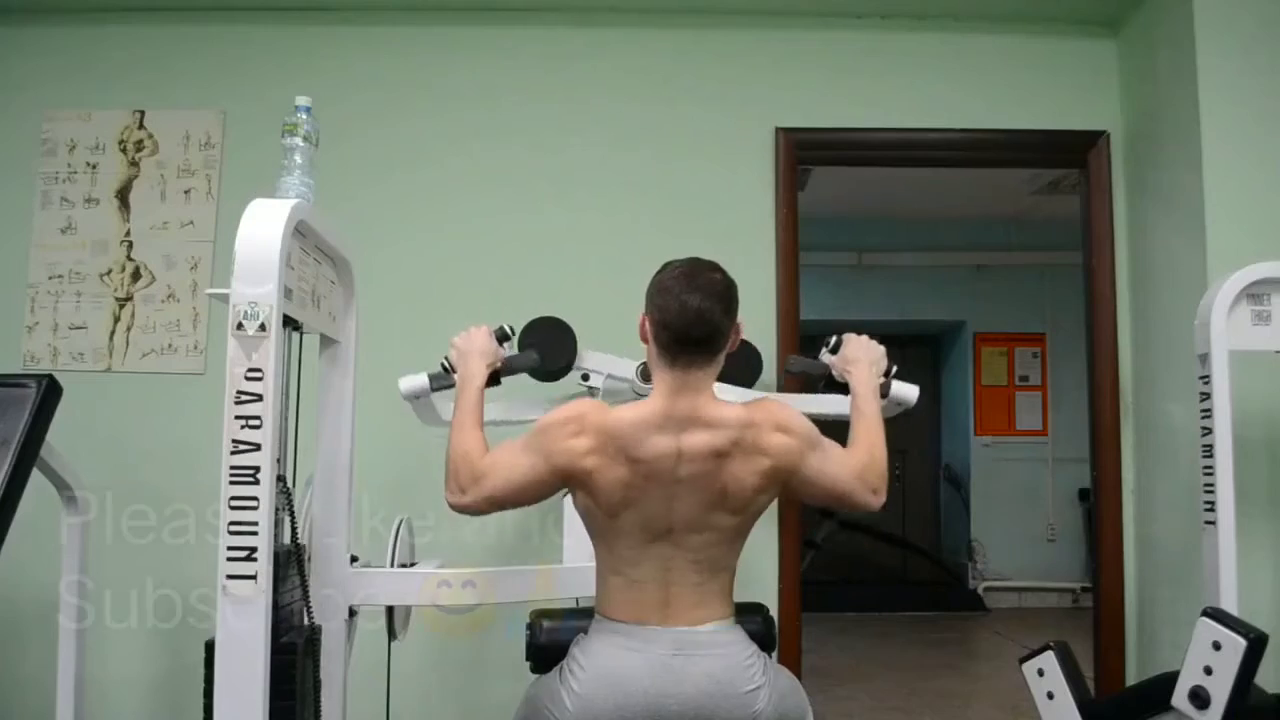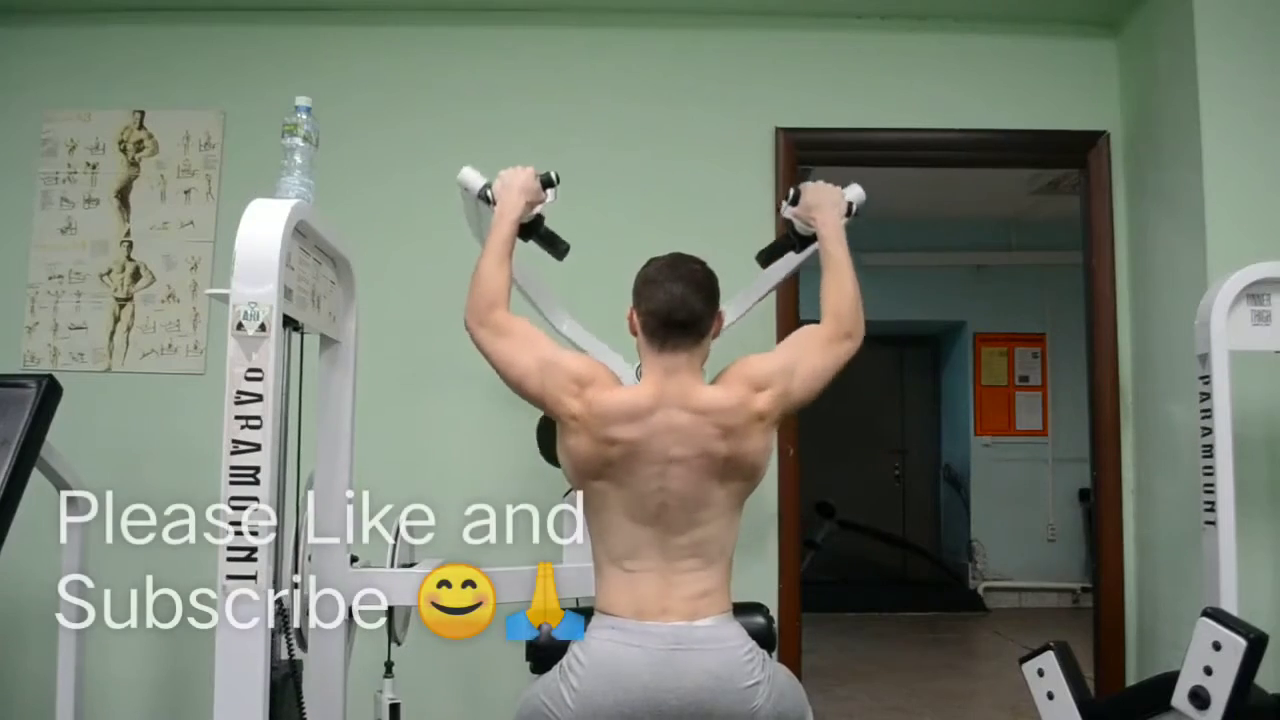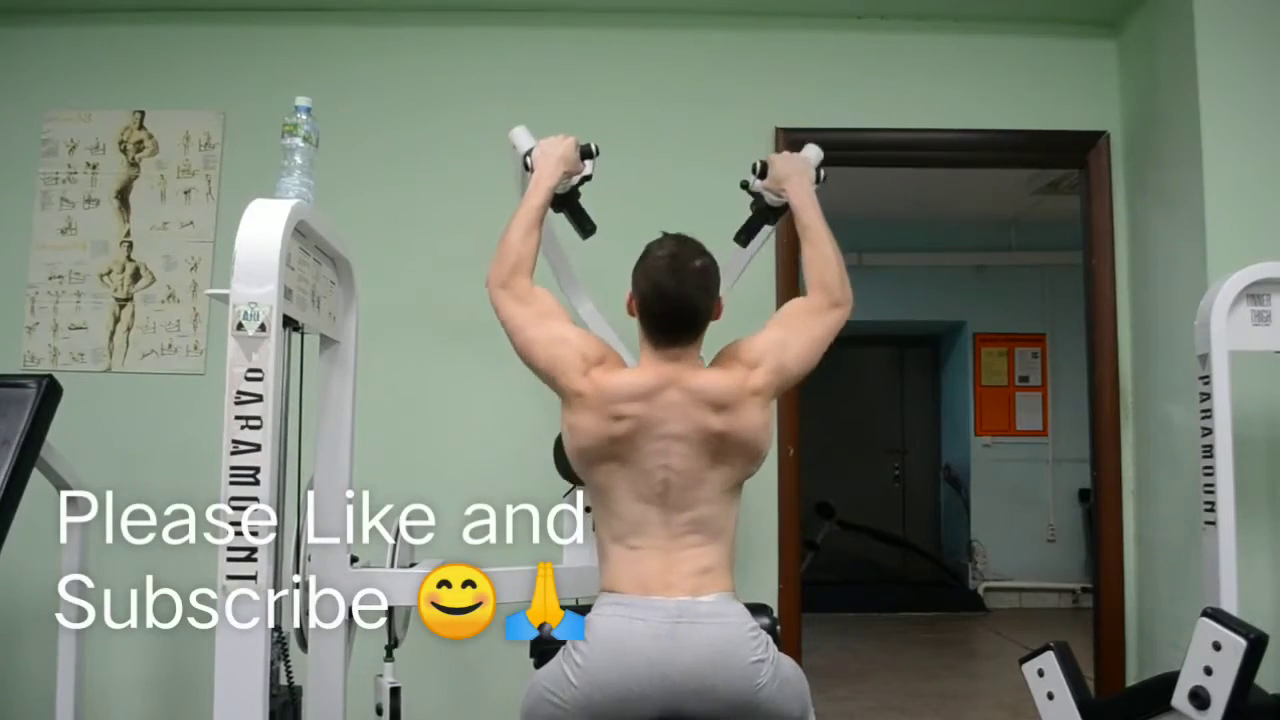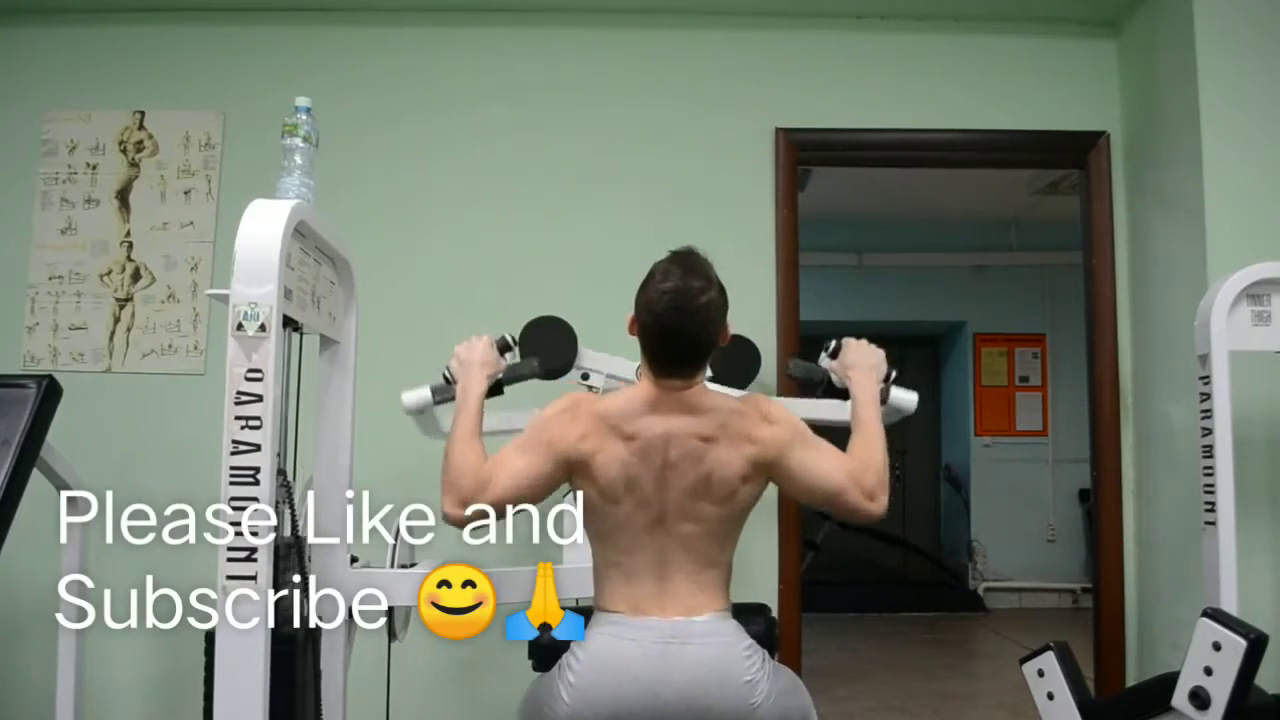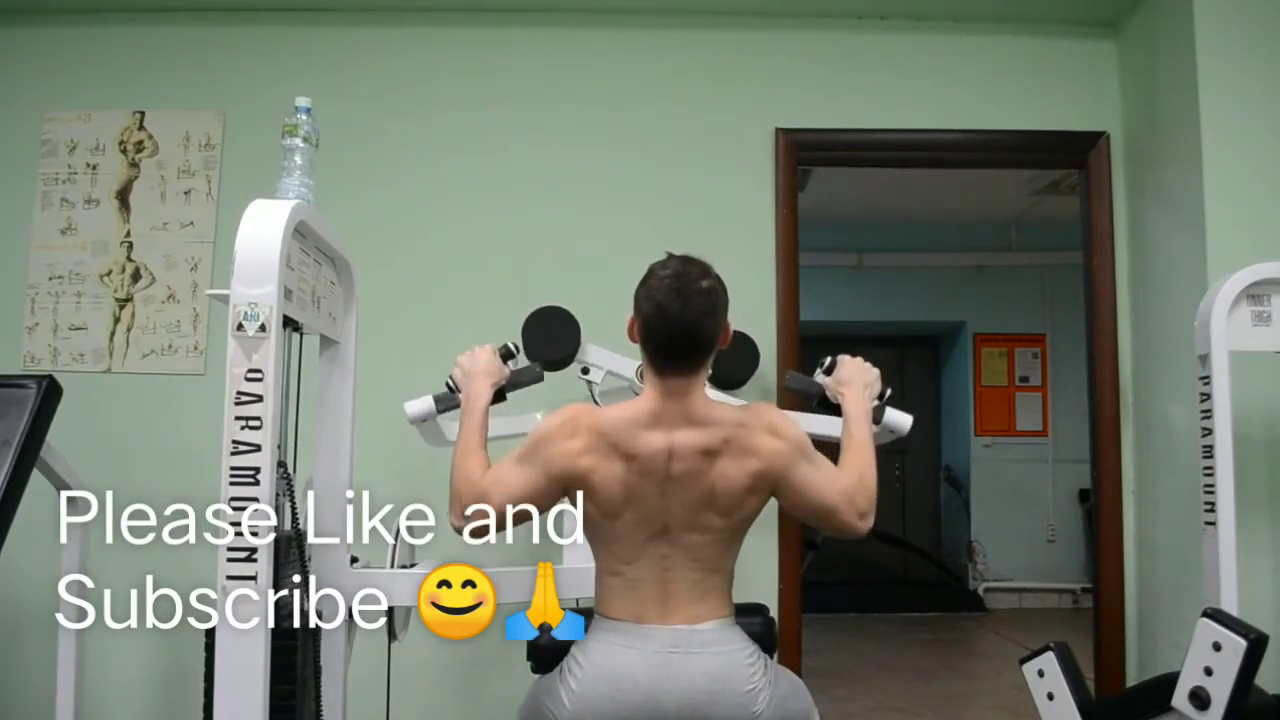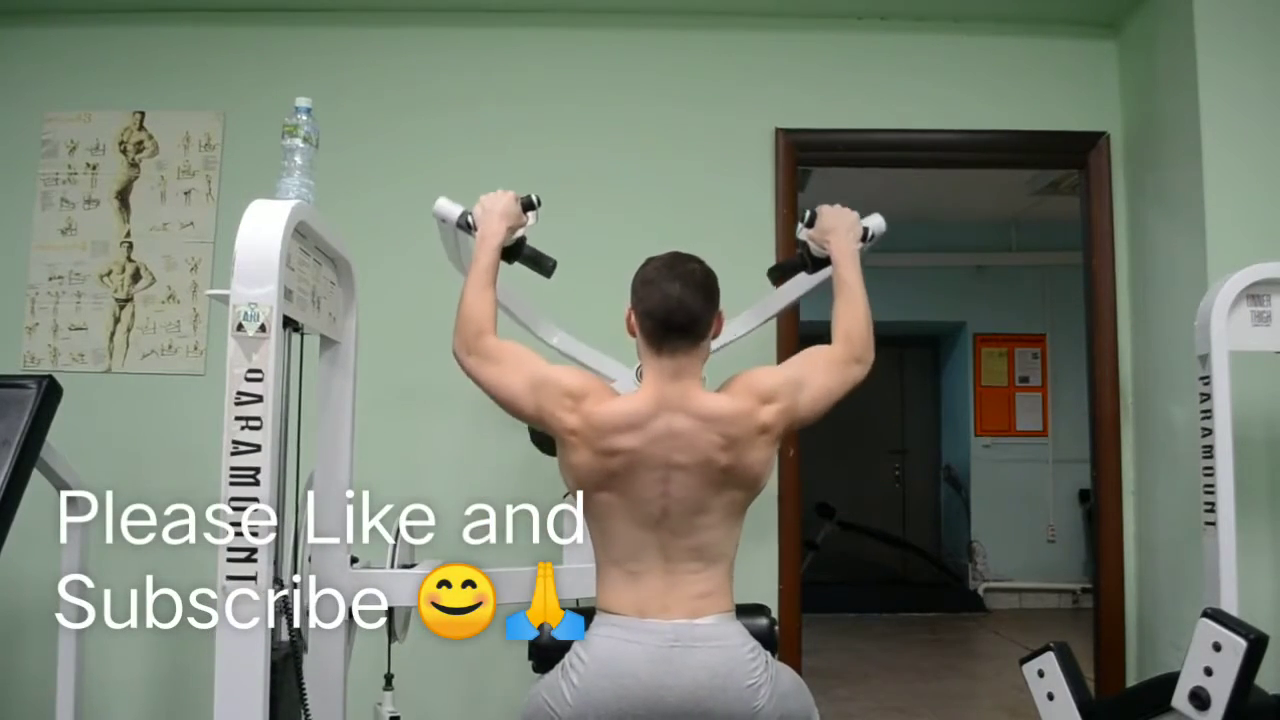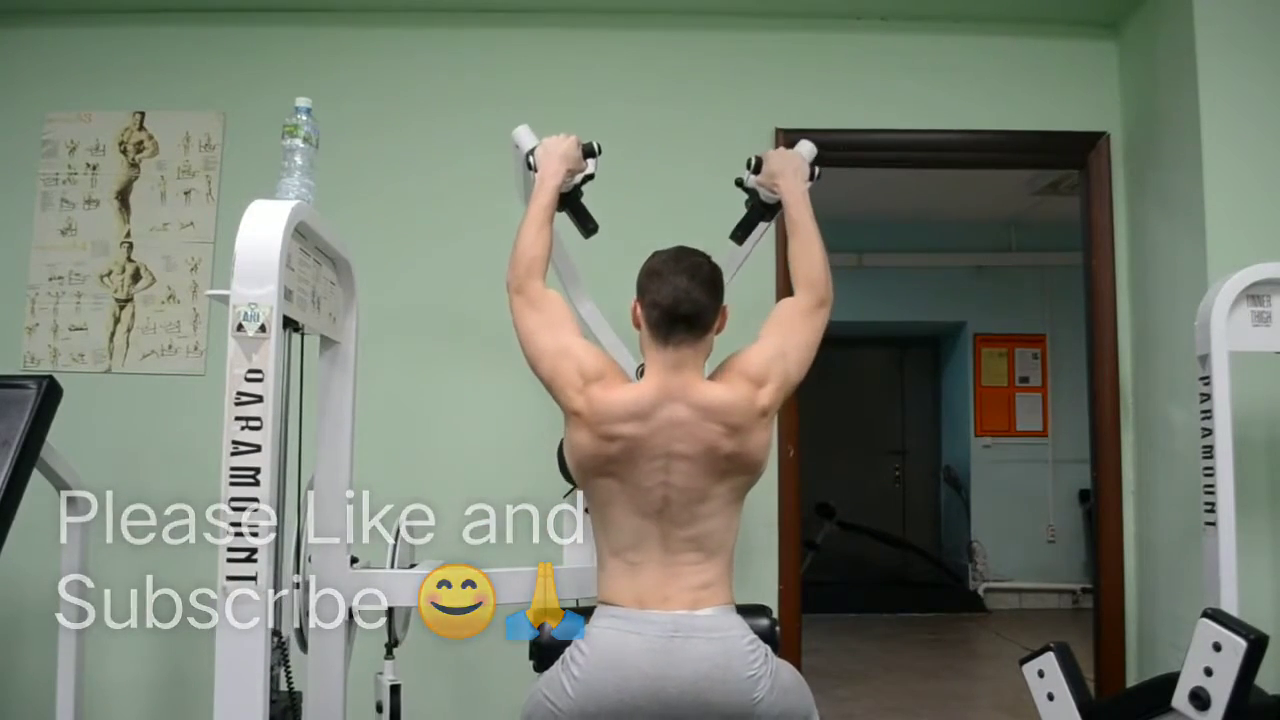
dt=0.7s
person 1, frame 1
left shoulder: (583, 435)
right shoulder: (770, 437)
left elbow: (466, 490)
right elbow: (869, 490)
left wrist: (472, 373)
right wrist: (865, 380)
left hip: (609, 675)
right hip: (725, 675)
person 1, frame 2
left shoulder: (584, 406)
right shoulder: (751, 406)
left elbow: (484, 319)
right elbow: (845, 331)
left wrist: (508, 209)
right wrist: (829, 224)
left hip: (609, 667)
right hip: (723, 666)
person 1, frame 3
left shoulder: (589, 385)
right shoulder: (748, 386)
left elbow: (507, 286)
right elbow: (833, 300)
left wrist: (545, 179)
right wrist: (800, 191)
left hip: (614, 644)
right hip: (725, 643)
person 1, frame 4
left shoulder: (579, 425)
right shoulder: (759, 430)
left elbow: (461, 505)
right elbow: (869, 498)
left wrist: (471, 389)
right wrist: (865, 386)
left hip: (605, 670)
right hip: (721, 667)
person 1, frame 5
left shoulder: (576, 437)
right shoulder: (763, 439)
left elbow: (468, 512)
right elbow: (856, 514)
left wrist: (476, 396)
right wrist: (858, 403)
left hip: (607, 675)
right hip: (723, 674)
person 1, frame 6
left shoulder: (580, 415)
right shoulder: (756, 415)
left elbow: (473, 348)
right elbow: (855, 356)
left wrist: (491, 234)
right wrist: (843, 248)
left hip: (608, 666)
right hip: (725, 665)
person 1, frame 7
left shoulder: (592, 400)
right shoulder: (749, 401)
left elbow: (526, 287)
right elbow: (814, 298)
left wrist: (550, 178)
right wrist: (792, 190)
left hip: (611, 657)
right hip: (723, 655)
